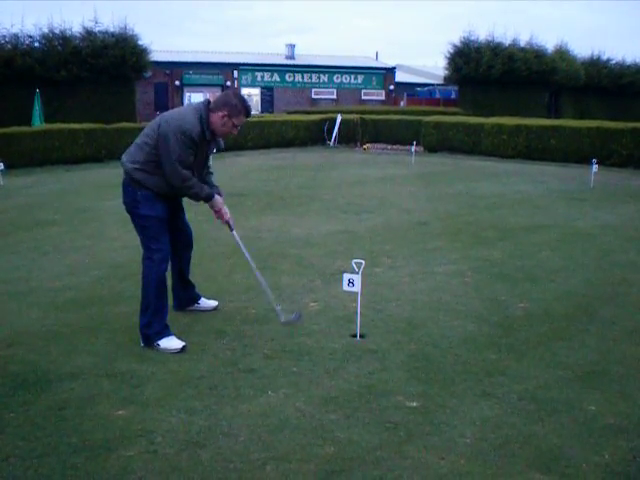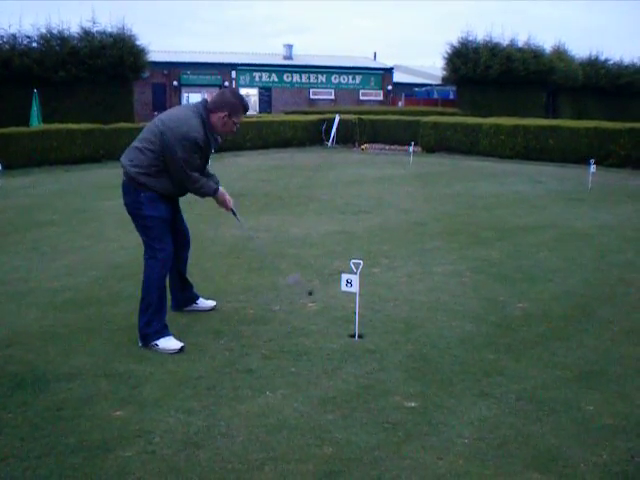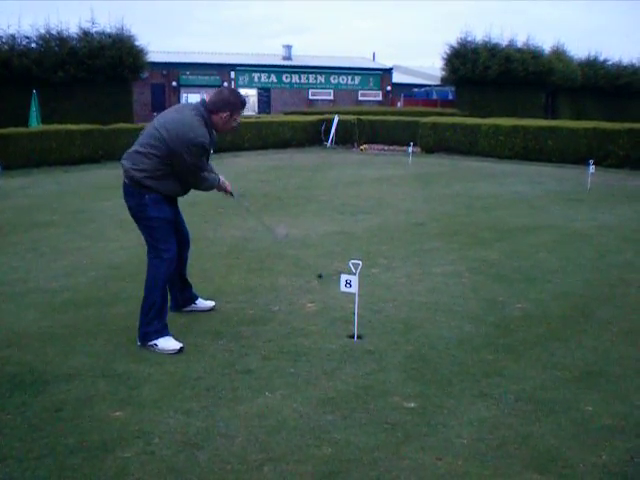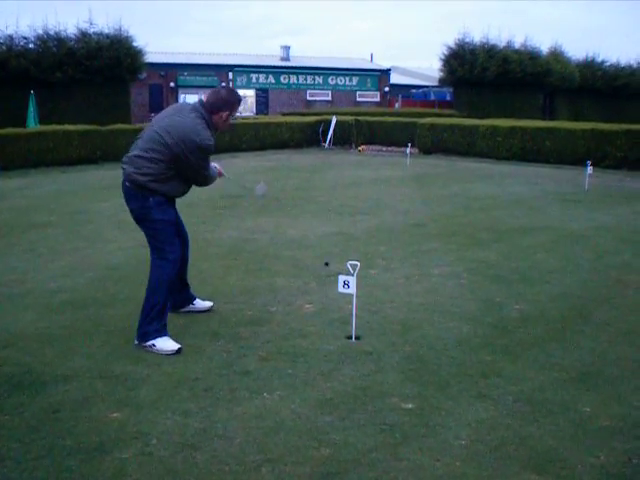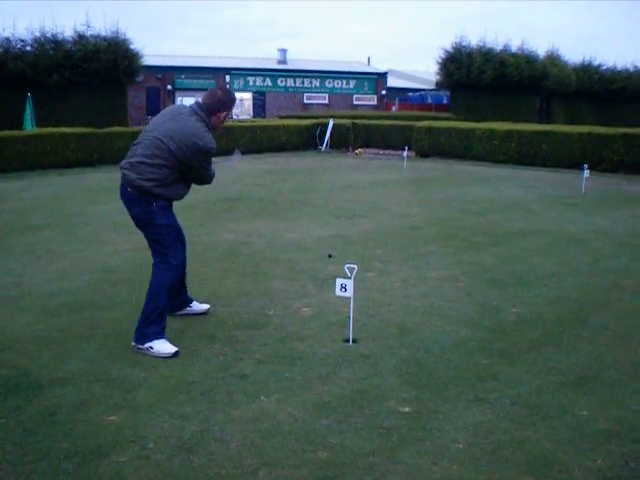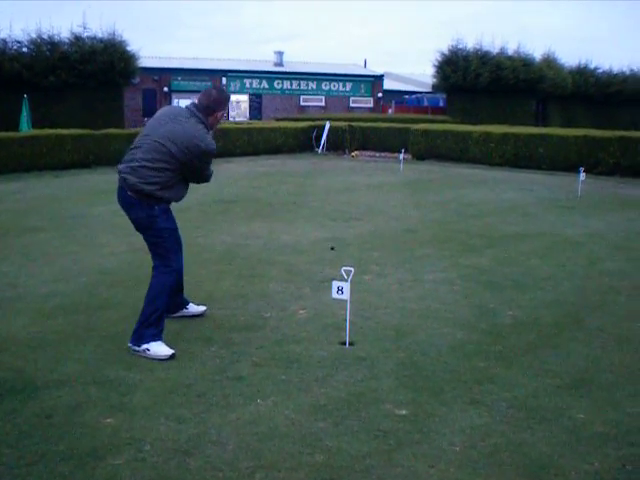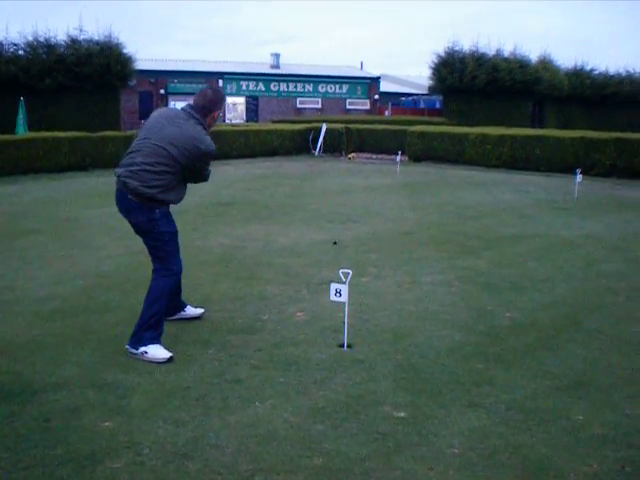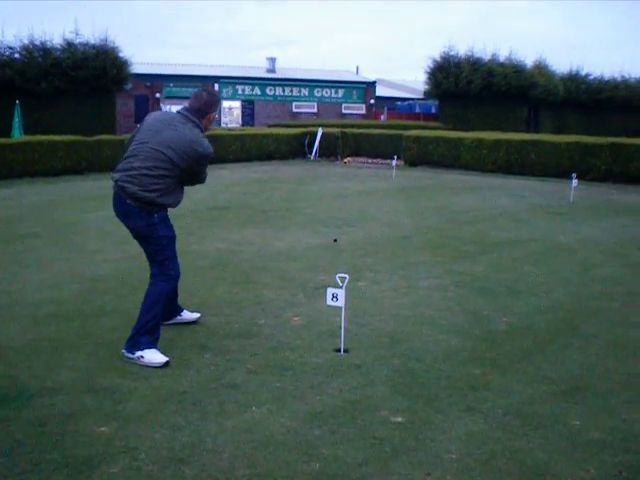
dt=0.1s
person 1, frame 1
left shoulder: (208, 131)
right shoulder: (183, 125)
left elbow: (202, 171)
right elbow: (179, 176)
left wrist: (216, 197)
right wrist: (210, 198)
left hip: (166, 190)
right hip: (143, 191)
left knee: (183, 241)
right knee: (158, 255)
left ankle: (185, 297)
right ankle: (153, 332)
person 1, frame 2
left shoulder: (197, 116)
right shoulder: (189, 131)
left elbow: (197, 167)
right elbow: (188, 179)
left wrist: (216, 189)
right wrist: (216, 191)
left hip: (159, 188)
right hip: (143, 191)
left knee: (181, 241)
right knee: (160, 255)
left ankle: (184, 297)
right ankle: (152, 333)
person 1, frame 3
left shoulder: (193, 114)
right shoulder: (193, 133)
right elbow: (195, 177)
left wrist: (214, 178)
right wrist: (217, 181)
left hip: (158, 187)
right hip: (145, 192)
left knee: (180, 241)
right knee: (164, 255)
left ankle: (182, 298)
right ankle: (151, 333)
person 1, frame 4
left shoulder: (182, 109)
right shoulder: (200, 137)
right elbow: (200, 178)
left wrist: (208, 167)
right wrist: (213, 171)
left hip: (142, 183)
right hip: (147, 193)
left knee: (179, 242)
right knee: (167, 256)
left ankle: (181, 298)
right ankle: (150, 333)
person 1, frame 5
left shoulder: (177, 111)
right shoulder: (201, 140)
right elbow: (201, 177)
right wrist: (210, 168)
left hip: (137, 186)
right hip: (148, 198)
left knee: (176, 245)
right knee: (169, 259)
left ankle: (178, 301)
right ankle: (147, 335)
person 1, frame 6
left shoulder: (168, 111)
right shoulder: (203, 142)
right elbow: (201, 177)
left hip: (128, 188)
right hip: (148, 201)
left knee: (172, 248)
right knee: (169, 263)
left ankle: (175, 303)
right ankle: (144, 338)
person 1, frame 7
left shoulder: (163, 113)
right shoulder: (202, 144)
left elbow: (142, 145)
right elbow: (199, 176)
left hip: (126, 192)
right hip: (148, 204)
left knee: (169, 251)
right knee: (169, 267)
left ankle: (173, 306)
right ankle: (142, 341)
person 1, frame 8
left shoulder: (156, 117)
right shoulder: (200, 146)
left elbow: (130, 144)
right elbow: (194, 179)
left hip: (122, 196)
right hip: (146, 208)
left knee: (164, 258)
right knee: (166, 272)
left ankle: (169, 311)
right ankle: (139, 345)
